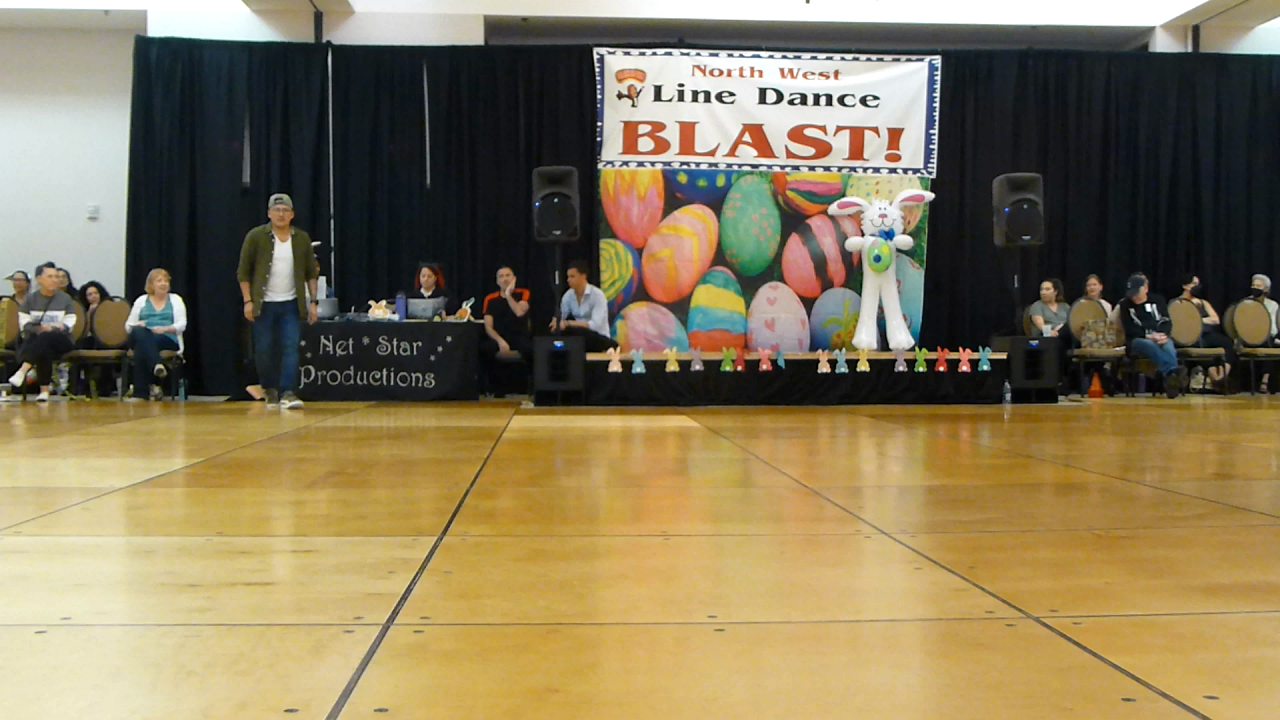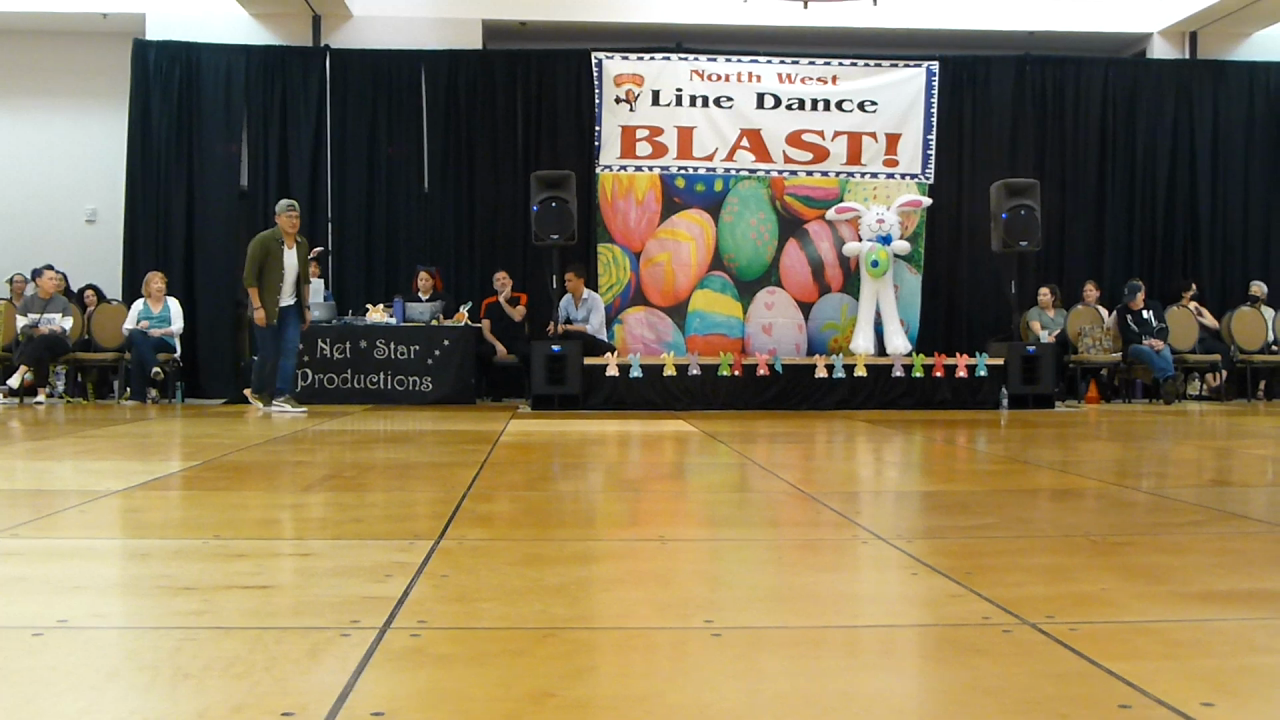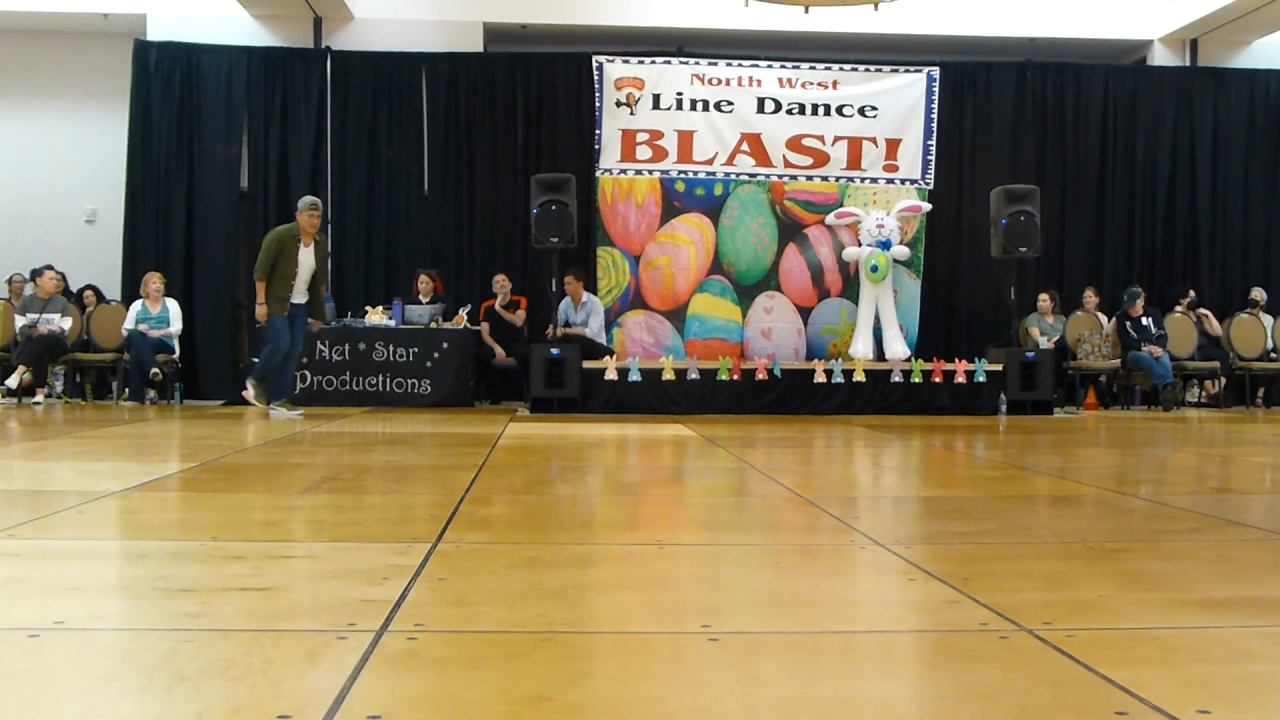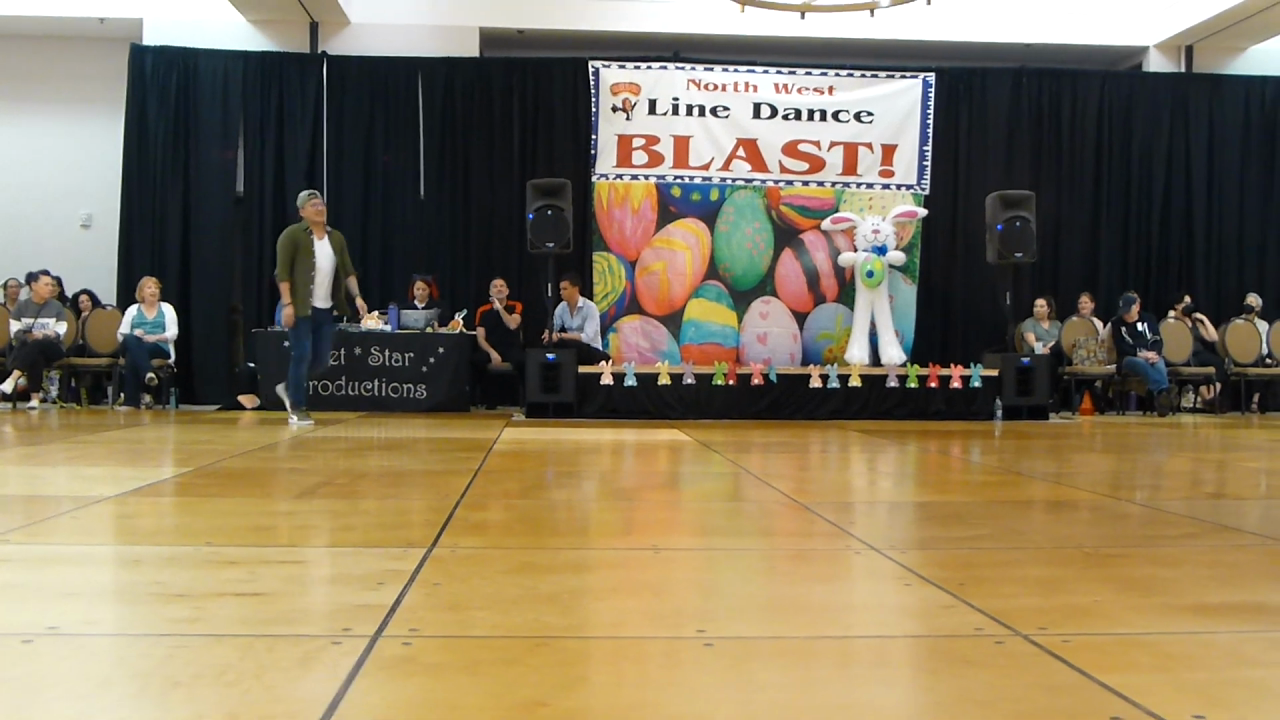
dt=0.4s
person 1, frame 1
left shoulder: (302, 239)
right shoulder: (256, 236)
left elbow: (311, 273)
right elbow: (243, 271)
left wrist: (313, 301)
right wrist: (247, 301)
left hip: (291, 303)
right hip: (264, 303)
left knee: (291, 347)
right knee: (264, 349)
left ankle: (288, 393)
right ankle: (270, 387)
person 1, frame 2
left shoulder: (302, 245)
right shoulder: (263, 241)
left elbow: (304, 279)
right elbow: (249, 276)
left wrist: (306, 308)
right wrist: (257, 307)
left hip: (291, 306)
right hip: (266, 307)
left knee: (291, 348)
right knee: (267, 353)
left ankle: (282, 397)
right ankle: (257, 392)
person 1, frame 3
left shoulder: (321, 243)
right shoulder: (279, 236)
left elbow: (322, 278)
right elbow: (261, 270)
left wrist: (318, 311)
right wrist: (261, 302)
left hip: (302, 305)
right hip: (277, 301)
left knee: (294, 352)
right knee: (279, 345)
left ankle: (279, 399)
right ankle: (256, 380)
person 1, frame 4
left shoulder: (336, 238)
right shoulder: (292, 235)
left elbow: (347, 270)
right elbow: (281, 272)
left wrist: (357, 295)
right wrist: (287, 303)
left hip: (326, 308)
right hip: (302, 308)
left knee: (322, 359)
right knee: (302, 356)
left ankle: (289, 388)
right ankle: (297, 408)
